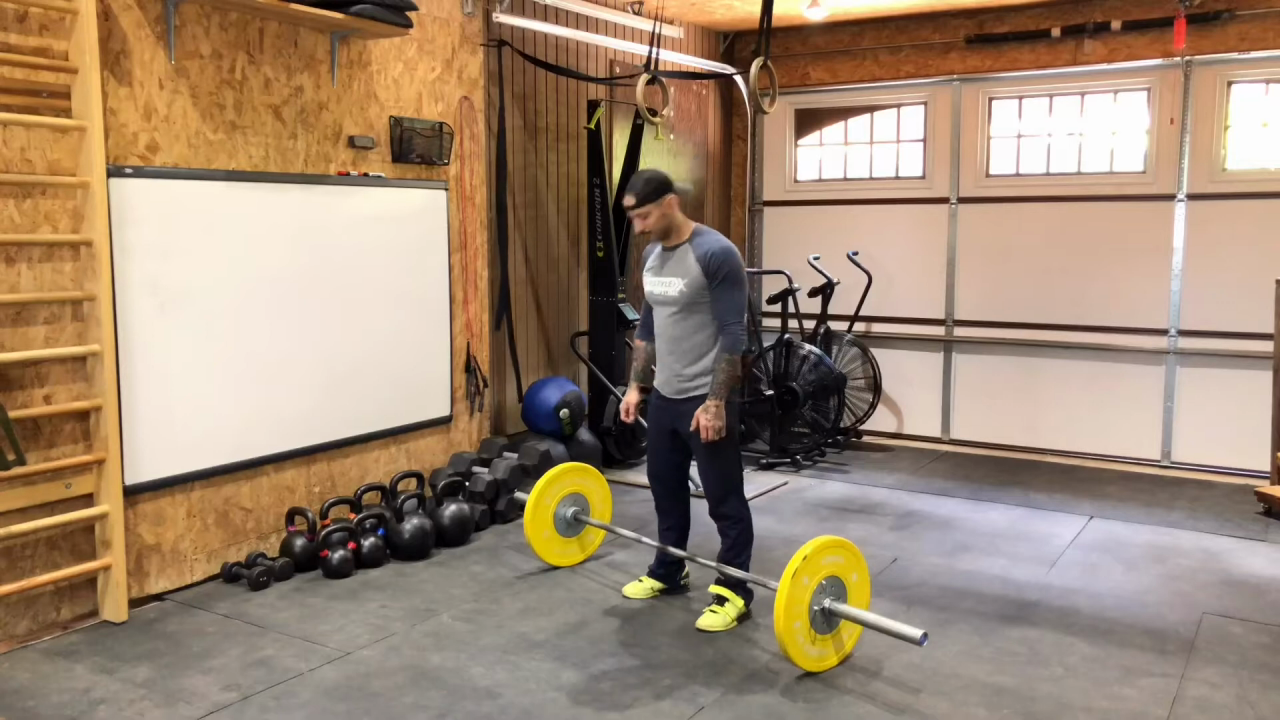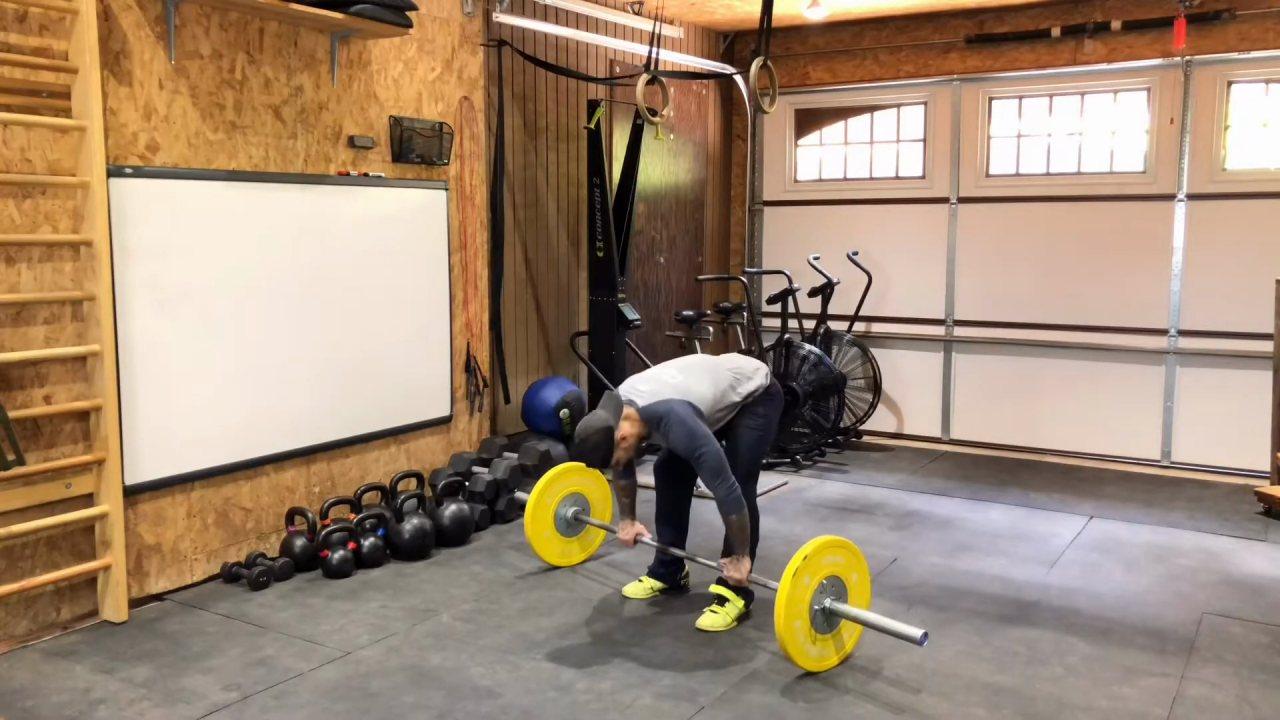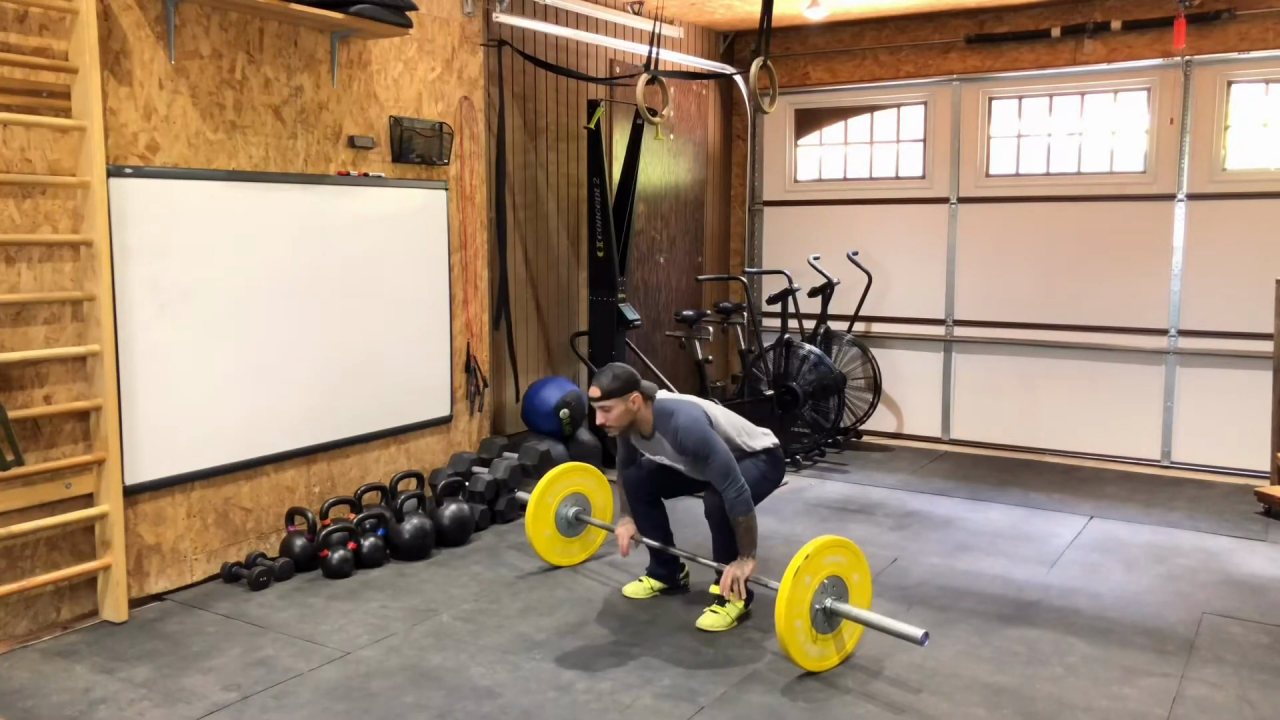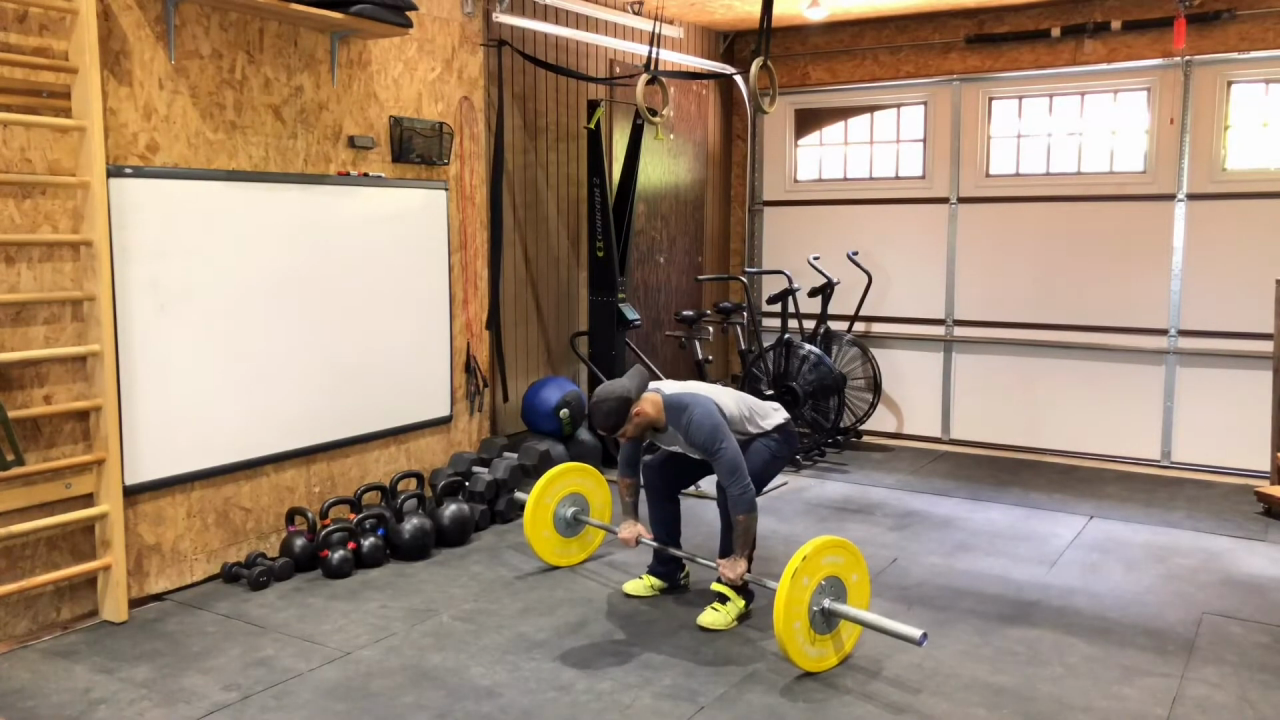
dt=1s
person 1, frame 1
left shoulder: (715, 254)
right shoulder: (653, 257)
left elbow: (732, 335)
left wrist: (716, 403)
right wrist: (635, 385)
left hip: (709, 396)
right hip: (666, 396)
left knee: (723, 497)
right knee: (664, 486)
left ankle: (734, 593)
right ankle: (668, 574)
person 1, frame 2
left shoulder: (675, 420)
right shoulder: (616, 412)
left elbow: (724, 487)
right elbow: (622, 469)
left wrist: (741, 557)
right wrist: (627, 518)
left hip: (755, 397)
right hip: (717, 390)
left knee: (738, 484)
right knee: (669, 474)
left ankle: (734, 591)
right ankle: (669, 571)
person 1, frame 3
left shoulder: (684, 424)
right shoulder: (629, 418)
left elbow: (736, 492)
right elbow: (626, 467)
left wrist: (746, 558)
right wrist: (626, 517)
left hip: (760, 458)
left knee: (717, 502)
right knee: (637, 481)
left ankle: (733, 593)
right ankle: (668, 573)
person 1, frame 4
left shoulder: (697, 418)
right shoulder: (636, 406)
left elbow: (740, 488)
right elbow: (628, 466)
left wrist: (740, 558)
right wrist: (629, 518)
left hip: (771, 434)
right hip: (728, 433)
left knee: (728, 489)
right knee: (656, 473)
left ankle: (735, 591)
right ankle: (668, 570)
